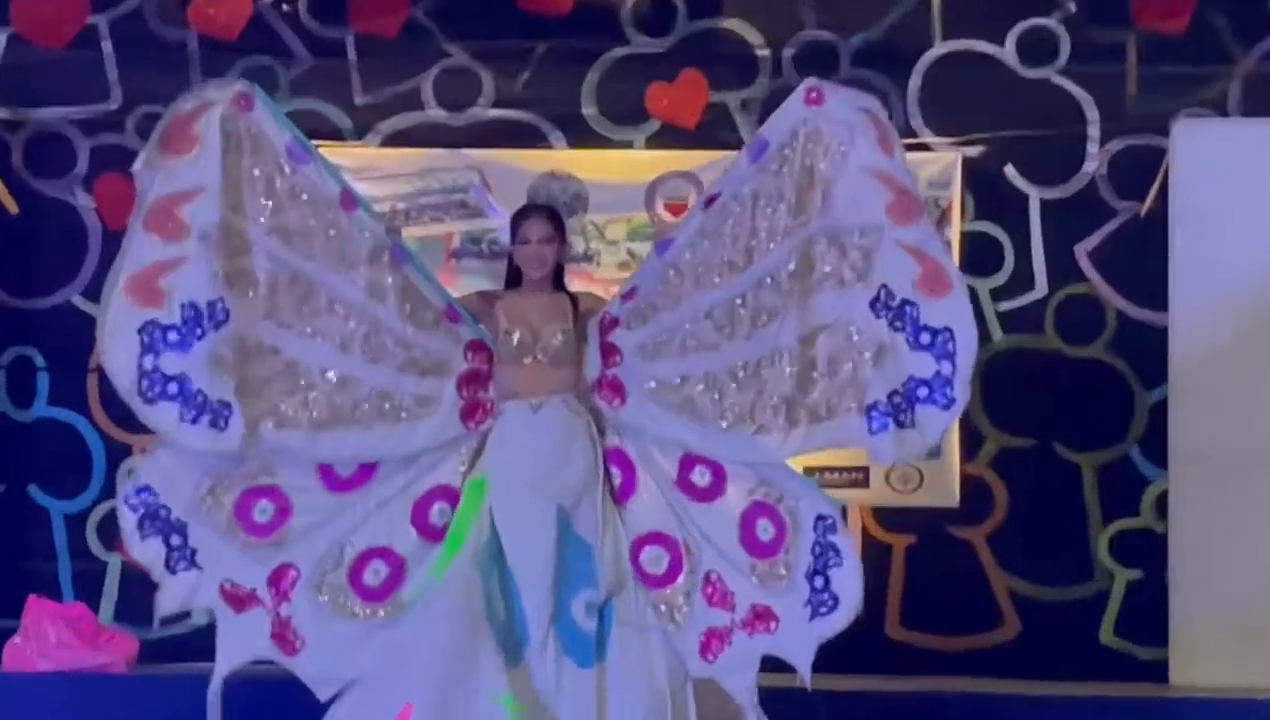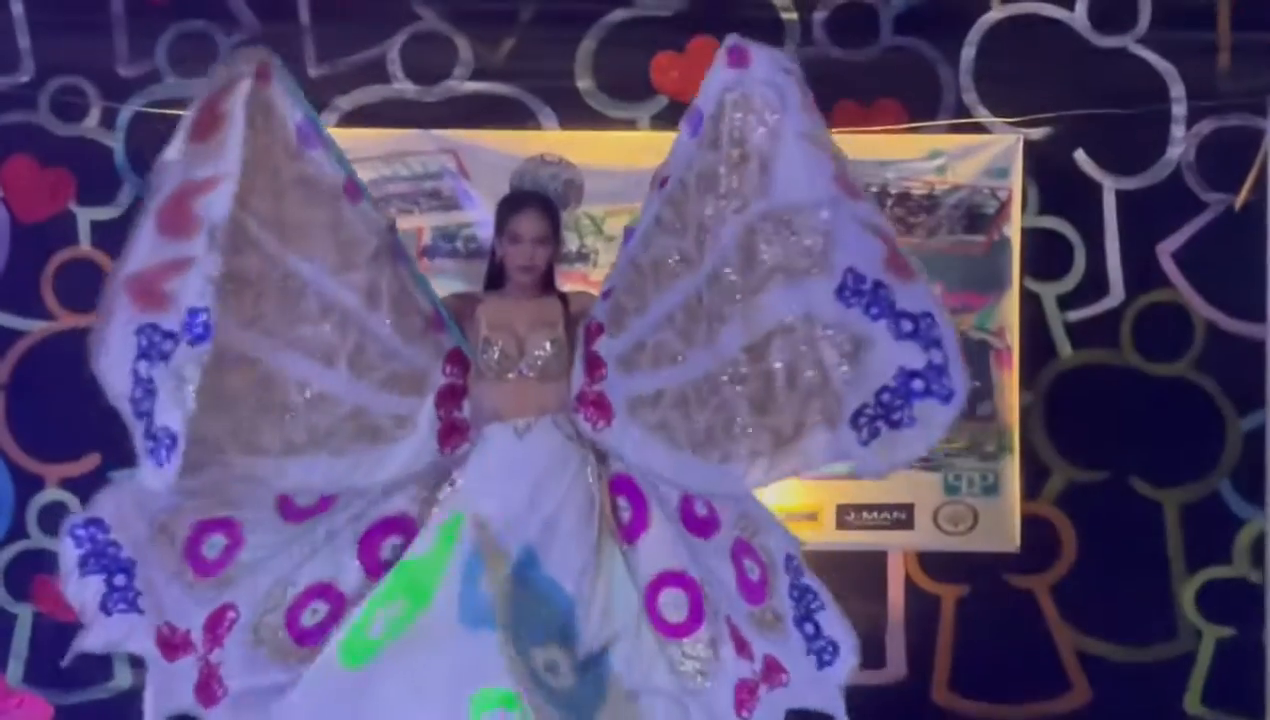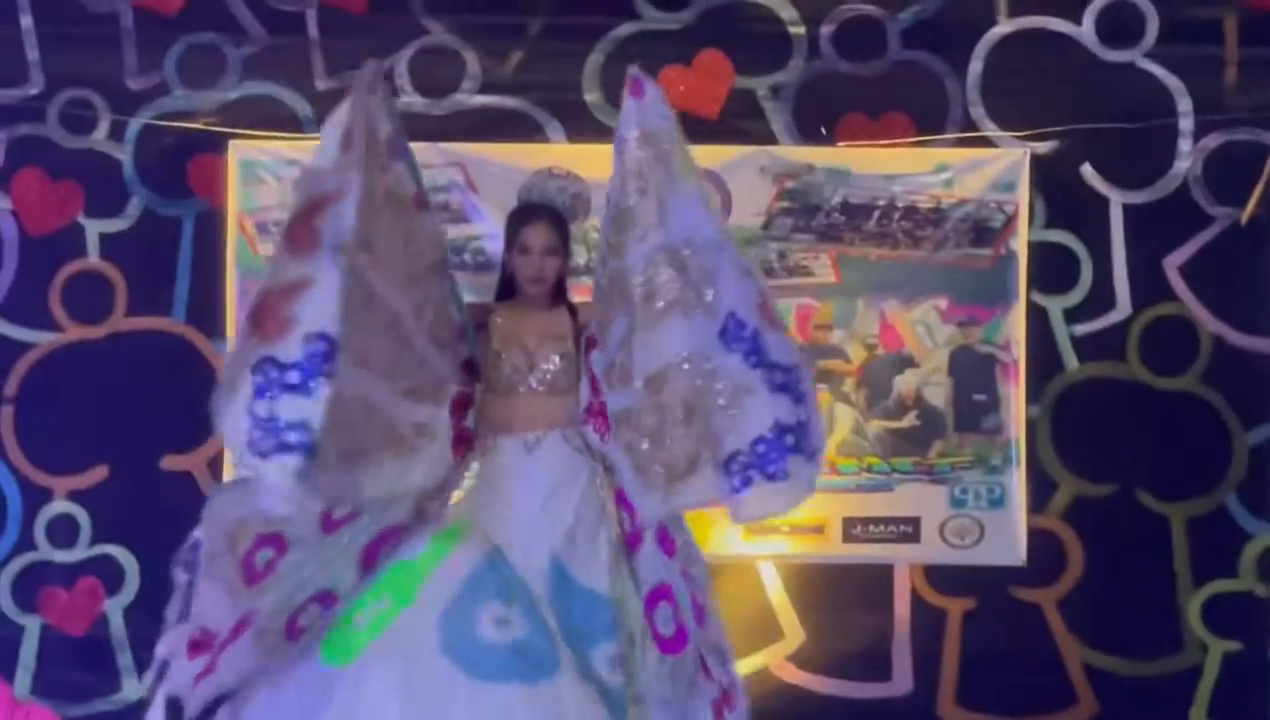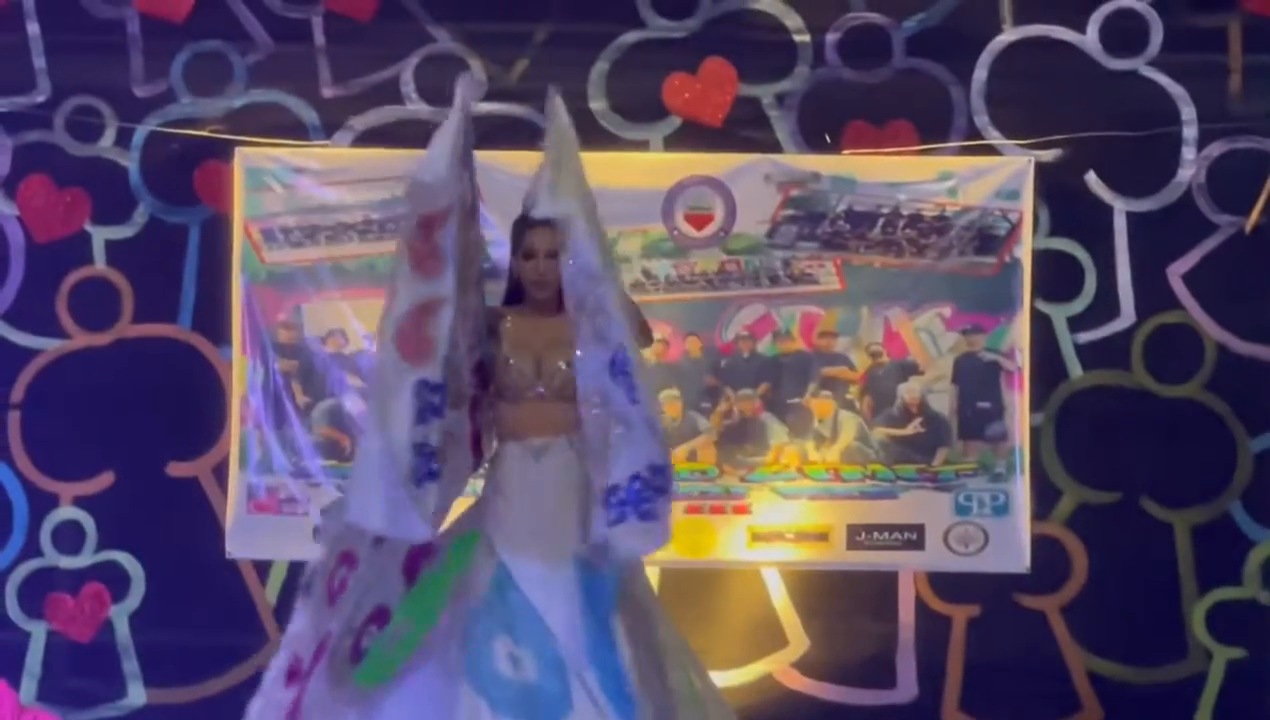
dt=0.4s
person 1, frame 1
left shoulder: (591, 311)
right shoulder: (481, 311)
left elbow: (679, 285)
right elbow: (388, 290)
left hip: (578, 466)
right hip: (504, 468)
left knee: (580, 621)
right knee: (494, 615)
person 1, frame 2
left shoulder: (582, 312)
right shoulder: (462, 311)
left elbow: (662, 285)
right elbow: (369, 291)
left hip: (566, 486)
right hip: (486, 485)
left knee: (568, 641)
right knee: (465, 636)
person 1, frame 3
left shoulder: (586, 322)
right shoulder: (480, 323)
left elbow: (646, 305)
right elbow: (411, 298)
left hip: (575, 493)
right hip: (500, 494)
left knee: (583, 632)
right knee: (467, 630)
person 1, frame 4
left shoulder: (586, 327)
right shoulder: (493, 326)
left elbow: (639, 333)
right elbow: (445, 306)
left wrist: (591, 264)
left hip: (577, 490)
right hip: (512, 490)
left knee: (584, 627)
right knee: (490, 624)
